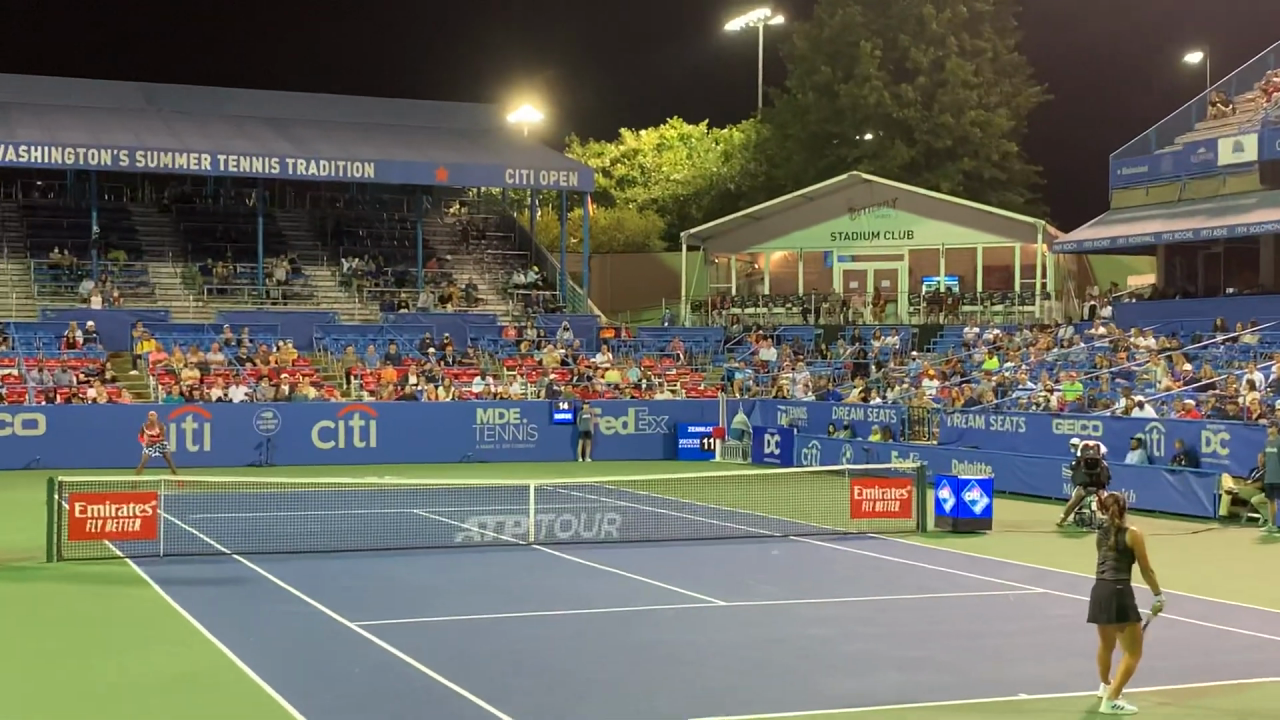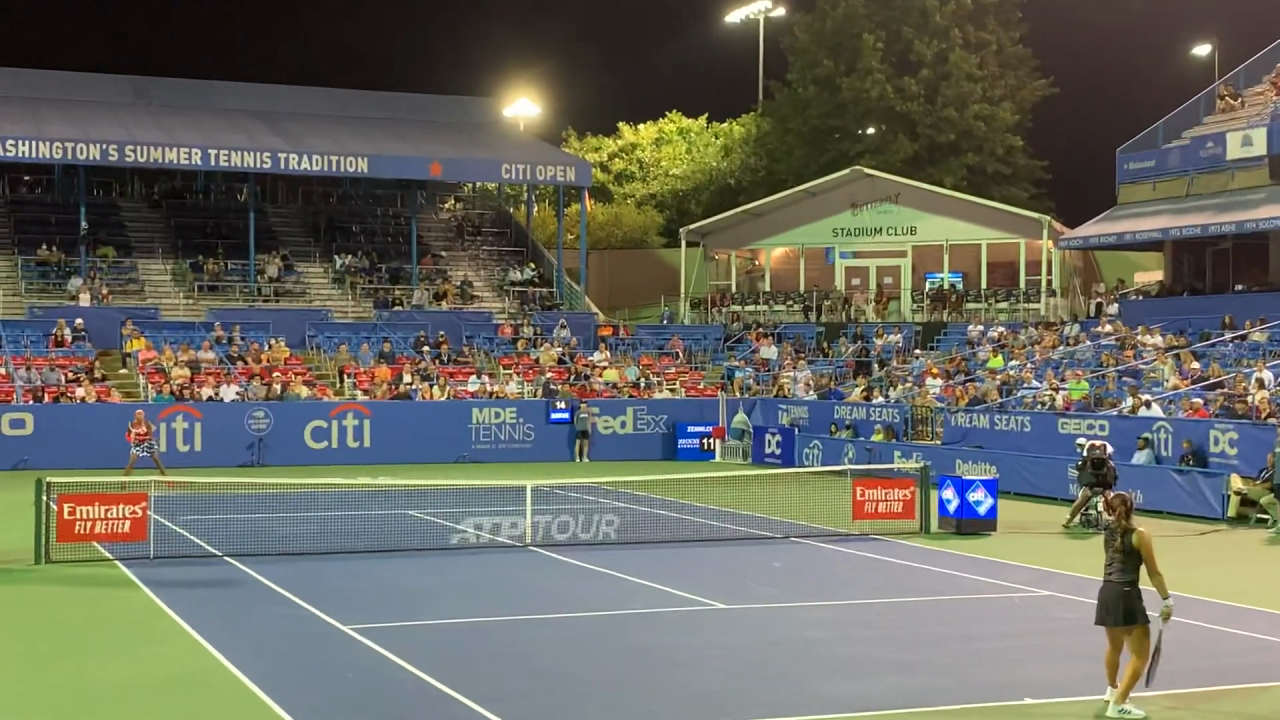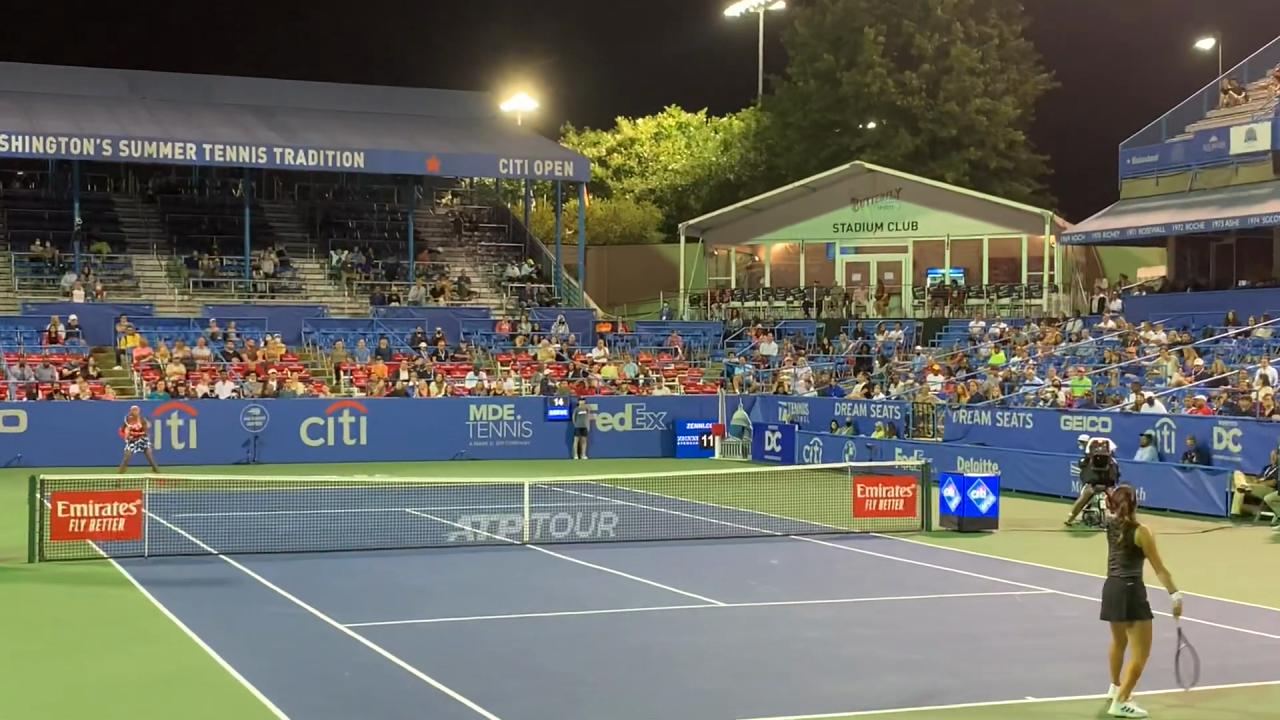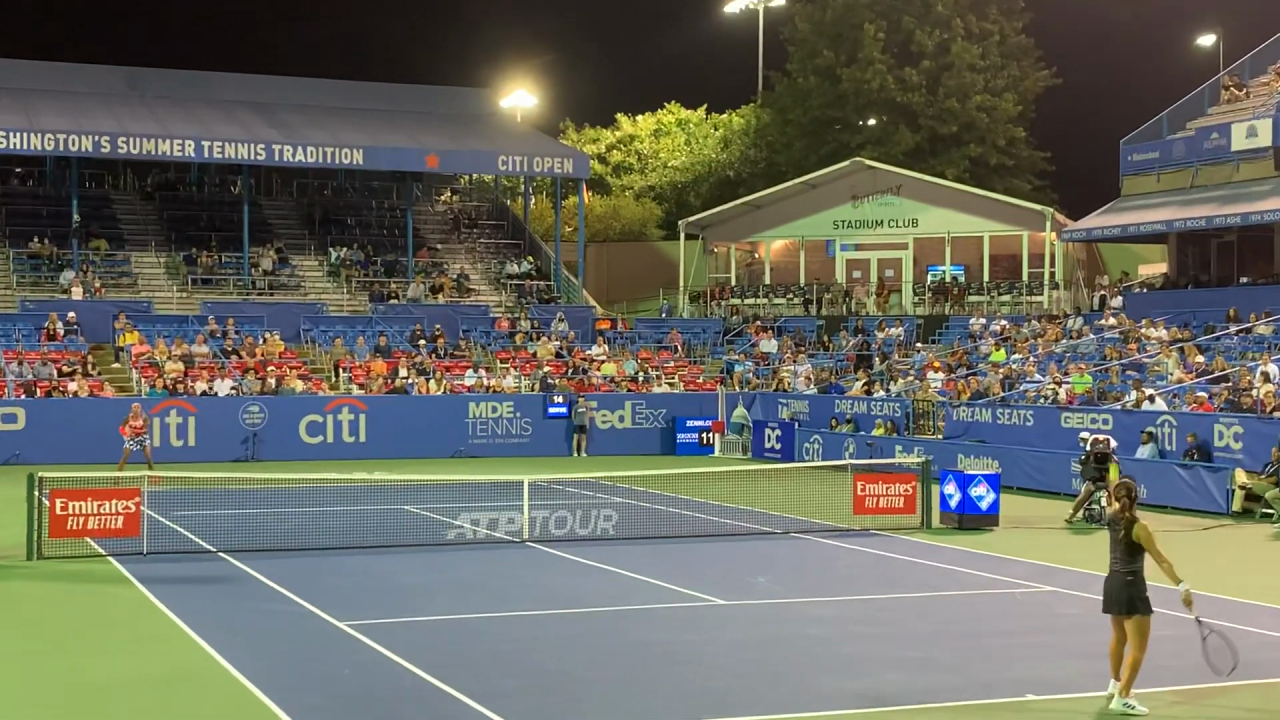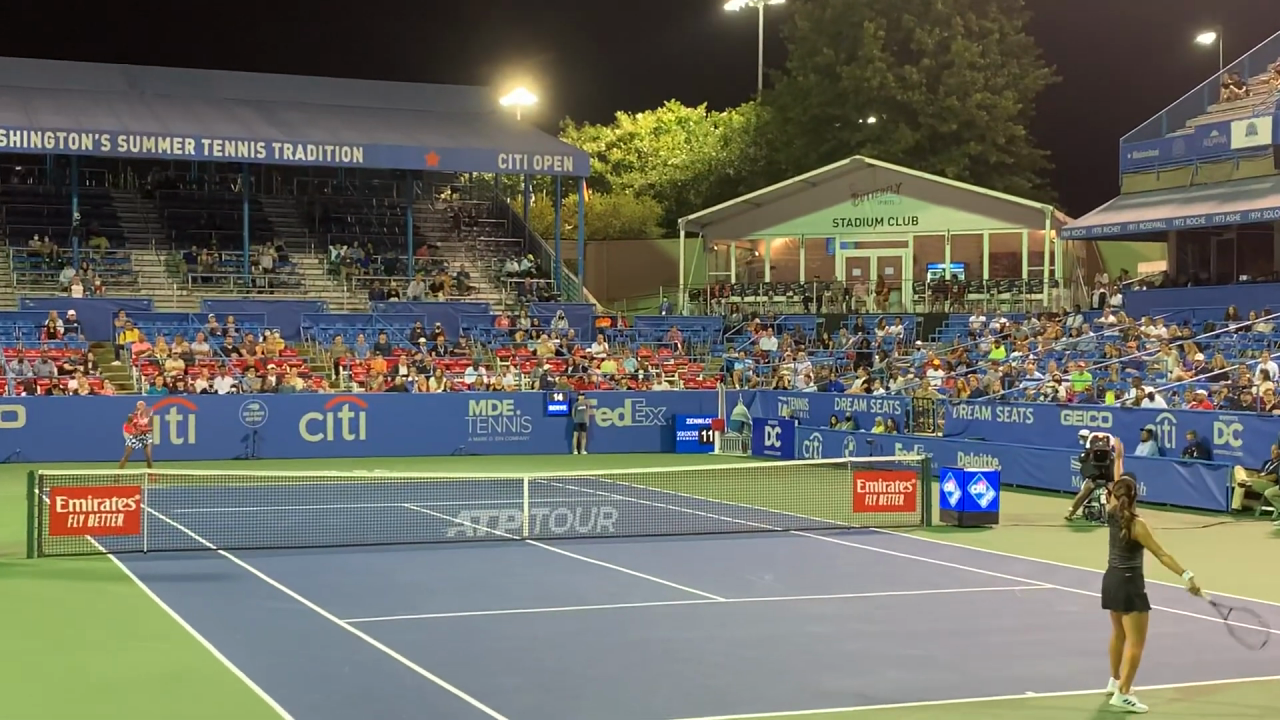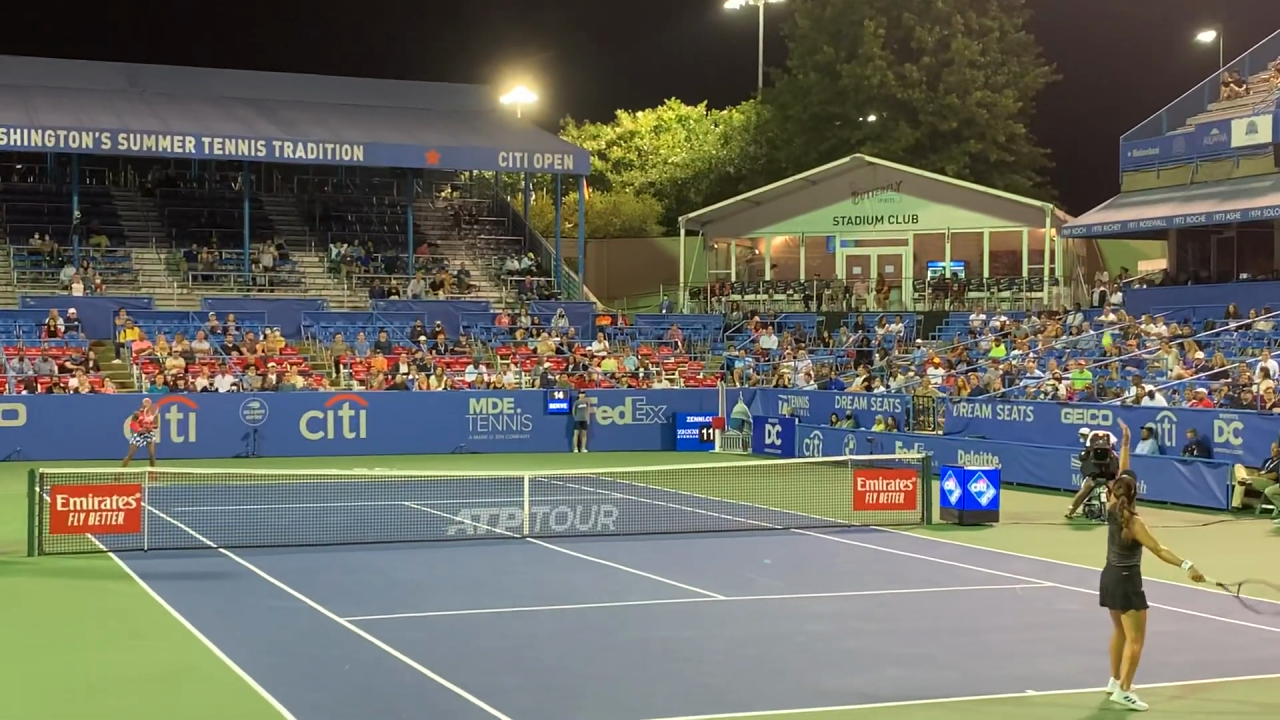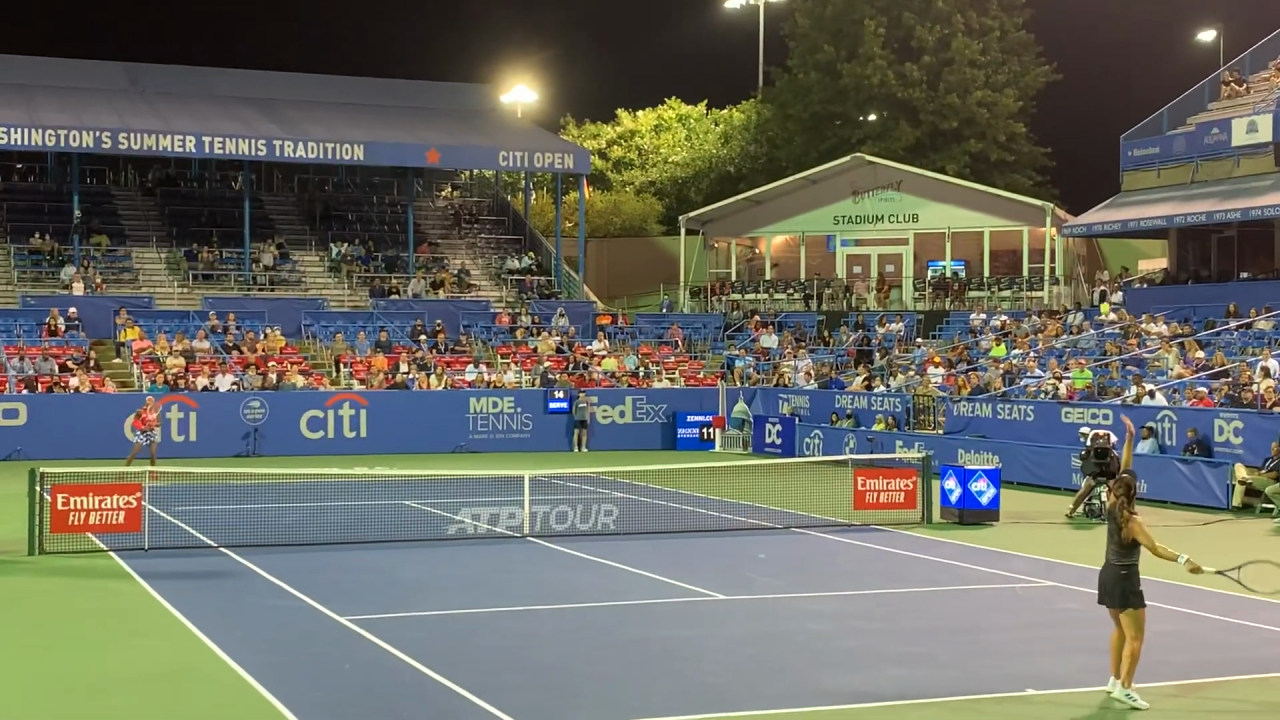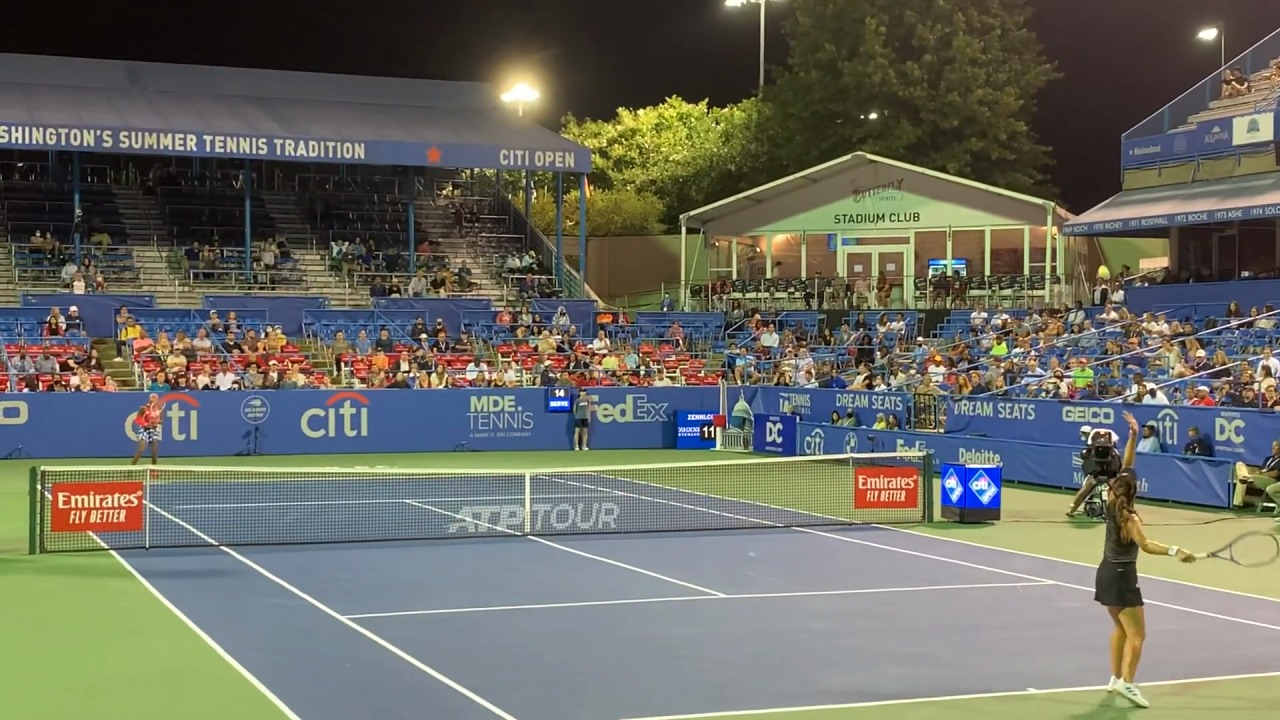
dt=0.1s
person 1, frame 1
left shoulder: (1102, 534)
right shoulder: (1132, 534)
right elbow: (1146, 571)
right wrist: (1158, 596)
left hip: (1099, 593)
right hip: (1119, 595)
left knee: (1106, 645)
right knee: (1133, 653)
left ankle: (1105, 685)
right ankle: (1111, 700)
person 1, frame 2
left shoulder: (1109, 534)
right shoulder: (1139, 535)
right elbow: (1153, 573)
right wrist: (1167, 601)
left hip: (1106, 594)
right hip: (1127, 597)
left knee: (1114, 647)
right knee: (1140, 656)
left ankle: (1112, 689)
person 1, frame 3
left shoulder: (1112, 525)
right shoulder: (1140, 532)
right elbow: (1159, 568)
right wrist: (1175, 596)
left hip: (1110, 589)
right hip: (1131, 592)
left knee: (1119, 642)
right knee: (1140, 652)
left ankle: (1115, 687)
person 1, frame 4
left shoulder: (1112, 517)
right shoulder: (1138, 527)
left elbow: (1112, 500)
right elbow: (1161, 561)
left wrist: (1115, 484)
right wrist: (1182, 587)
left hip: (1112, 583)
right hip: (1131, 586)
left knee: (1119, 637)
right knee: (1137, 647)
left ankle: (1115, 683)
right ankle: (1122, 698)
person 1, frame 5
left shoulder: (1112, 510)
right shoulder: (1136, 525)
left elbow: (1117, 495)
right elbow: (1162, 555)
left wrist: (1118, 457)
right wrist: (1187, 576)
left hip: (1111, 579)
right hip: (1128, 584)
left knee: (1120, 636)
right knee: (1135, 643)
left ankle: (1115, 681)
right ankle: (1123, 695)
person 1, frame 6
left shoulder: (1112, 510)
right shoulder: (1133, 522)
left elbow: (1122, 472)
right elbow: (1158, 550)
left wrist: (1125, 441)
right wrist: (1186, 565)
left hip: (1109, 577)
right hip: (1126, 580)
left knee: (1120, 632)
right knee: (1134, 641)
left ankle: (1115, 681)
right ankle: (1123, 690)
person 1, frame 7
left shoulder: (1111, 506)
right shoulder: (1132, 520)
left elbow: (1123, 470)
right elbow: (1154, 548)
right wrist: (1183, 560)
left hip: (1107, 576)
right hip: (1125, 580)
left knee: (1120, 630)
right knee: (1134, 638)
left ankle: (1114, 679)
right ankle: (1123, 687)
person 1, frame 8
left shoulder: (1111, 505)
right shoulder: (1130, 519)
left elbow: (1126, 467)
right elbow: (1146, 545)
right wrist: (1175, 551)
left hip: (1105, 574)
right hip: (1122, 577)
left knee: (1120, 629)
right knee: (1136, 635)
left ankle: (1115, 679)
right ankle: (1126, 682)
